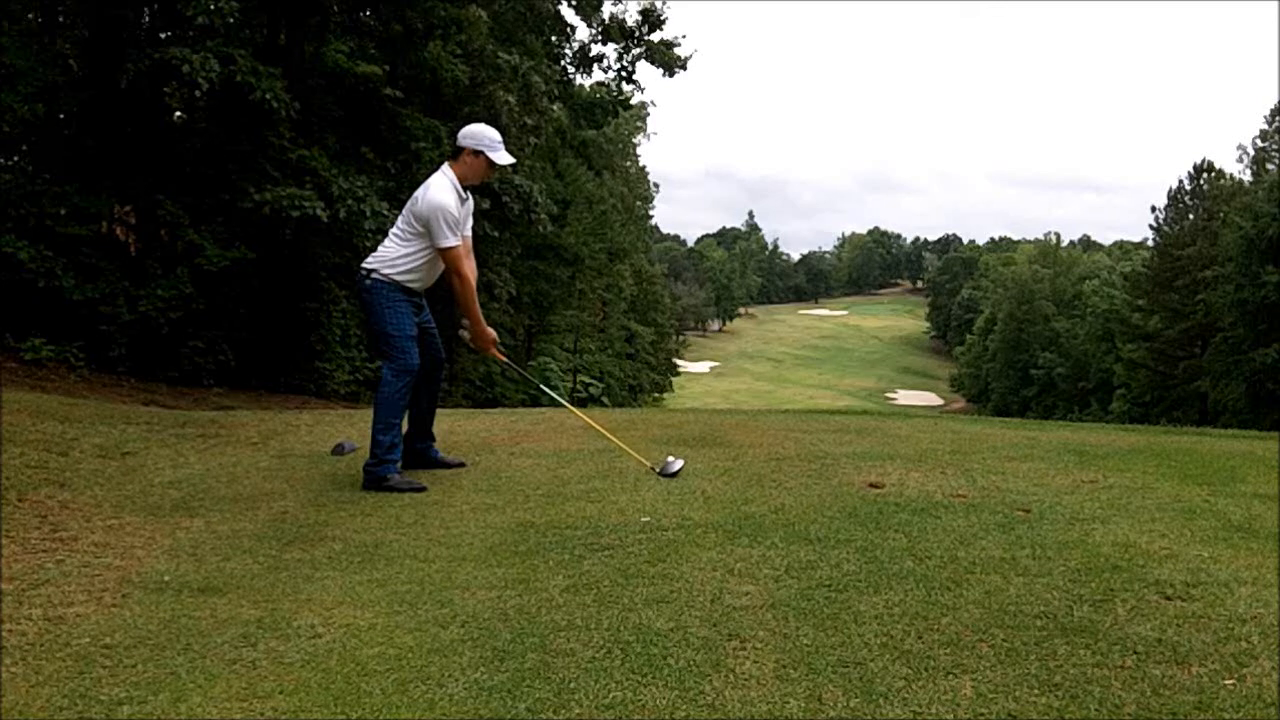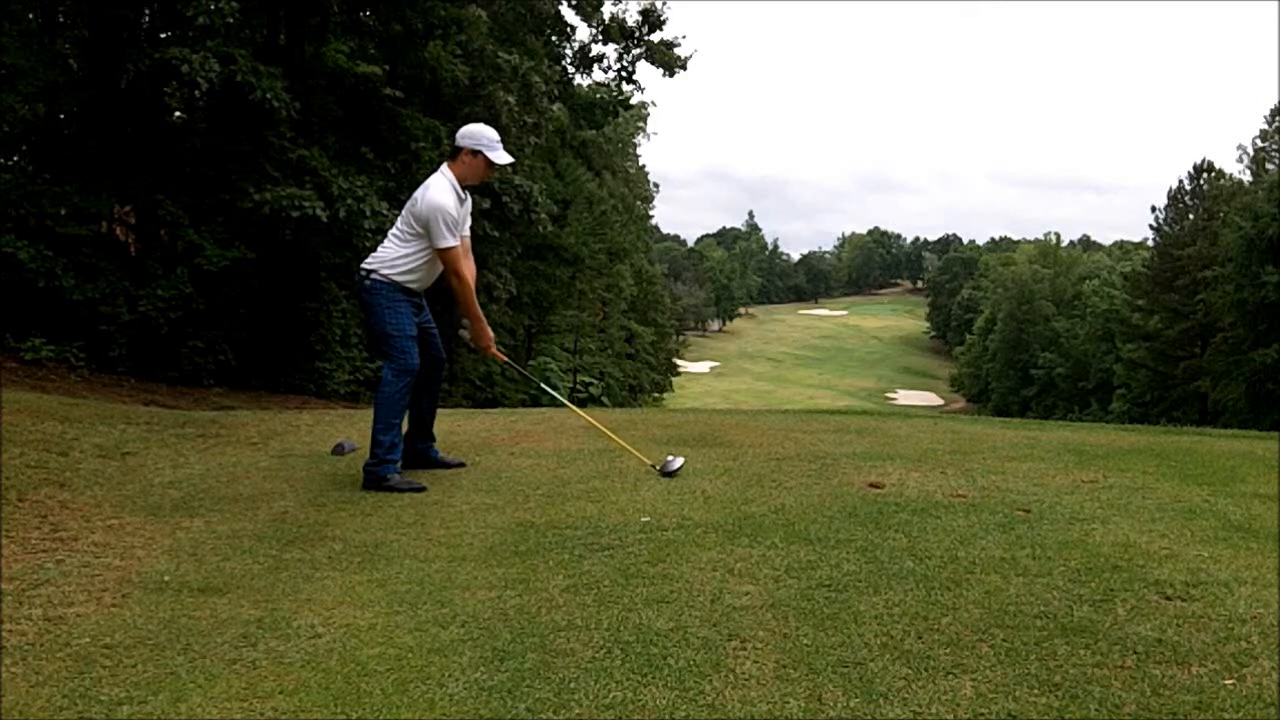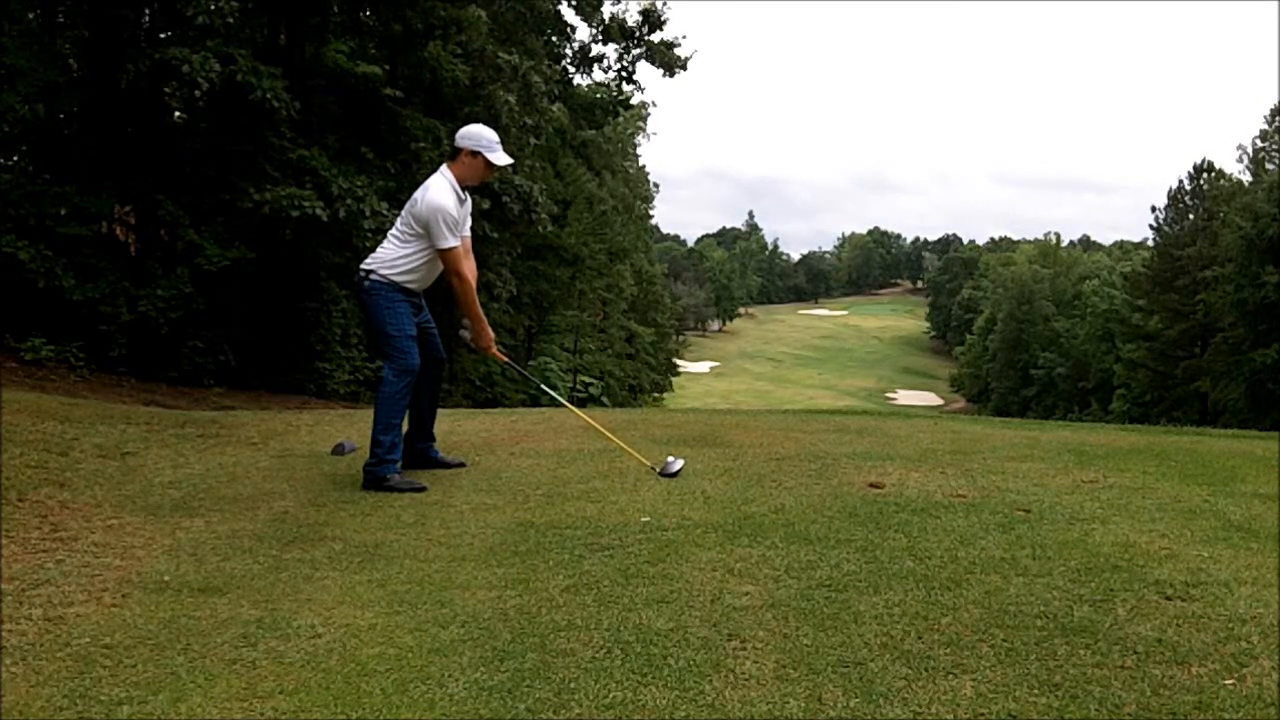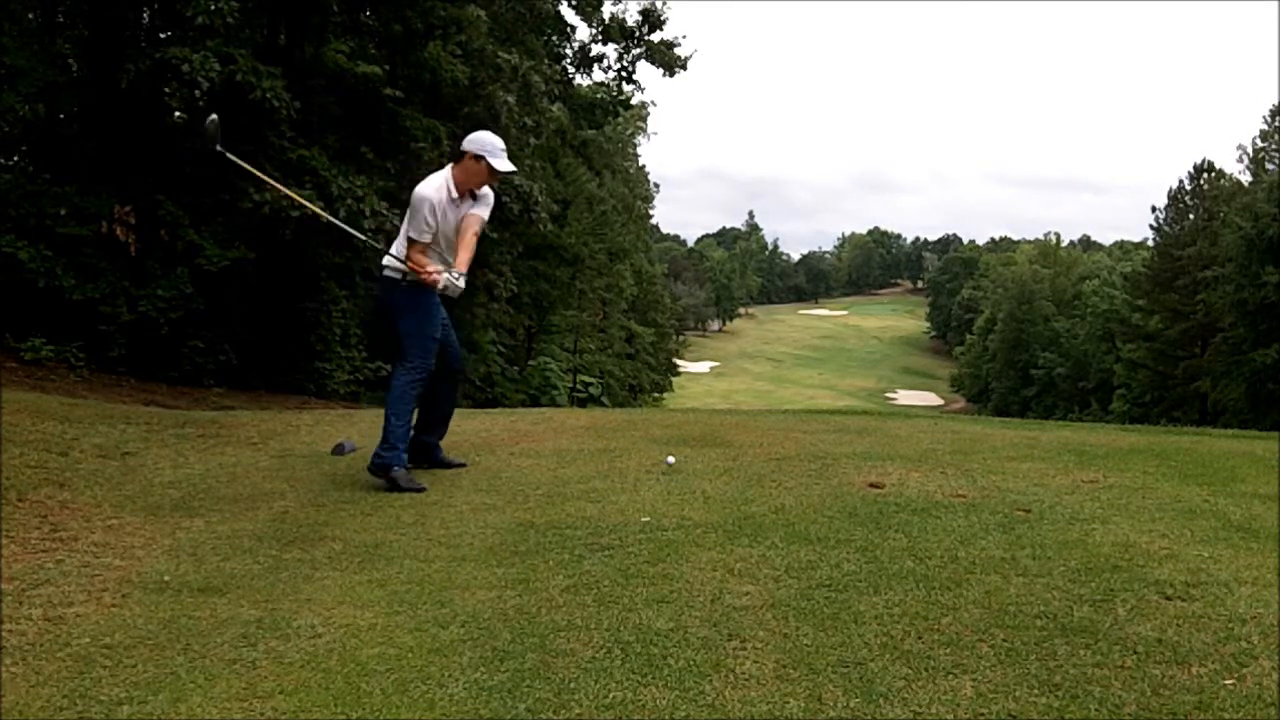
dt=1s
person 1, frame 1
left shoulder: (462, 196)
right shoulder: (441, 198)
left elbow: (467, 261)
right elbow: (457, 272)
left wrist: (470, 319)
right wrist: (480, 327)
left hip: (409, 289)
right hip: (385, 286)
left knee: (432, 362)
right knee: (403, 366)
left ankle: (418, 448)
right ankle: (381, 469)
person 1, frame 2
left shoulder: (460, 195)
right shoulder: (440, 199)
left elbow: (466, 261)
right elbow: (456, 273)
left wrist: (471, 320)
right wrist: (479, 326)
left hip: (408, 290)
right hip: (385, 287)
left knee: (432, 362)
right knee: (403, 366)
left ankle: (418, 449)
right ankle: (381, 468)
person 1, frame 3
left shoulder: (460, 196)
right shoulder: (439, 200)
left elbow: (467, 261)
right elbow: (457, 274)
left wrist: (471, 320)
right wrist: (480, 326)
left hip: (408, 291)
right hip: (384, 287)
left knee: (432, 362)
right knee: (404, 366)
left ankle: (418, 449)
right ankle: (381, 469)
person 1, frame 4
left shoulder: (483, 196)
right shoulder: (427, 195)
left elbow: (468, 237)
right elbow: (414, 258)
left wrist: (455, 274)
right wrist: (435, 273)
left hip: (431, 289)
right hip: (407, 284)
left knee: (448, 365)
right knee: (414, 365)
left ankle: (424, 447)
right ankle: (390, 460)
